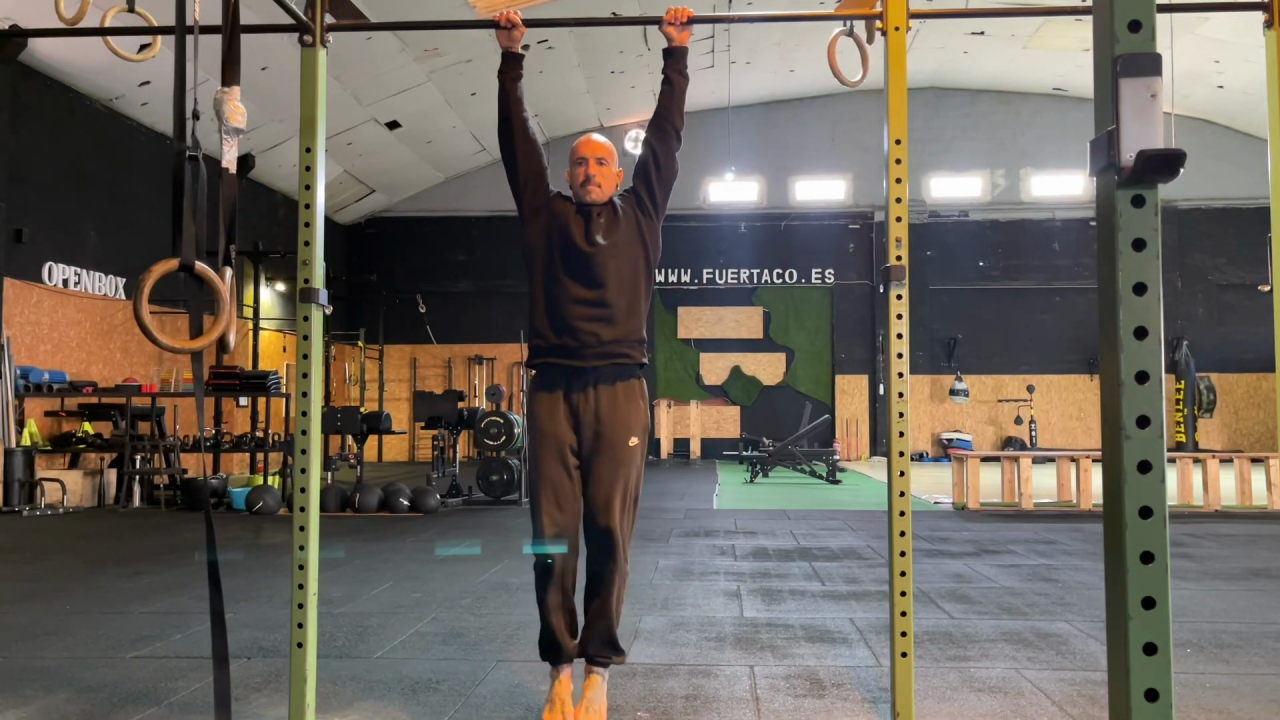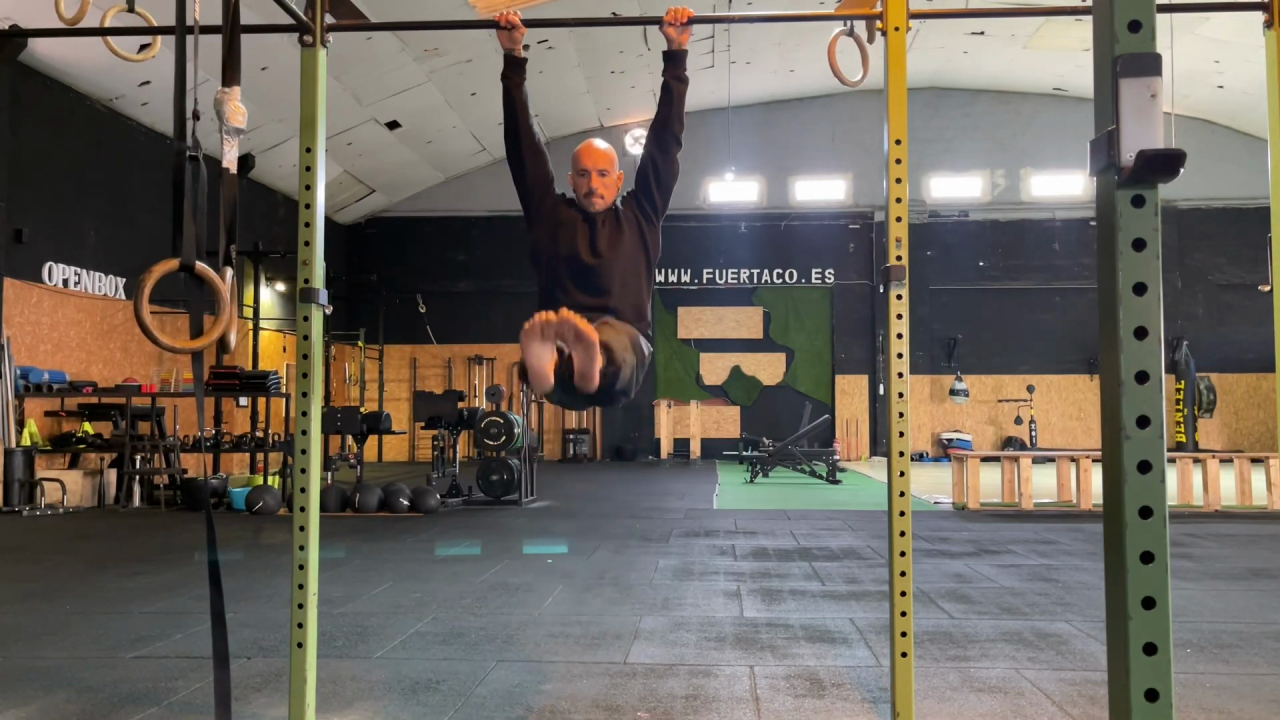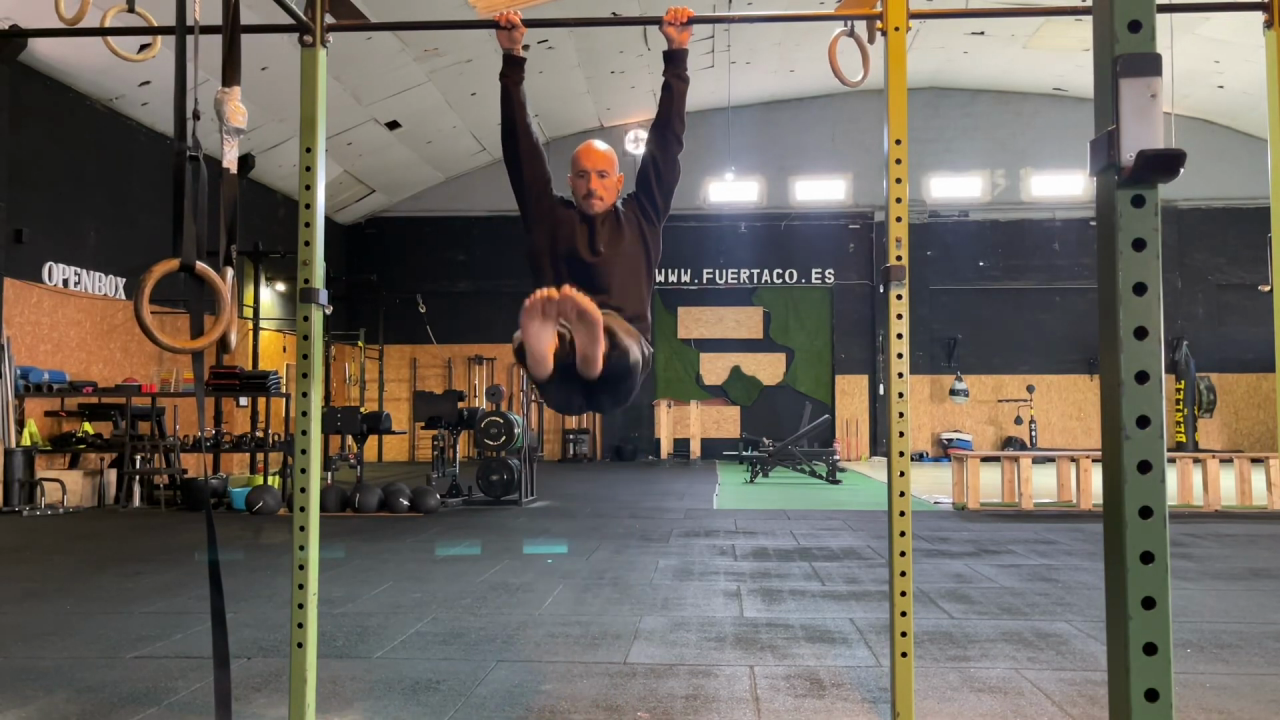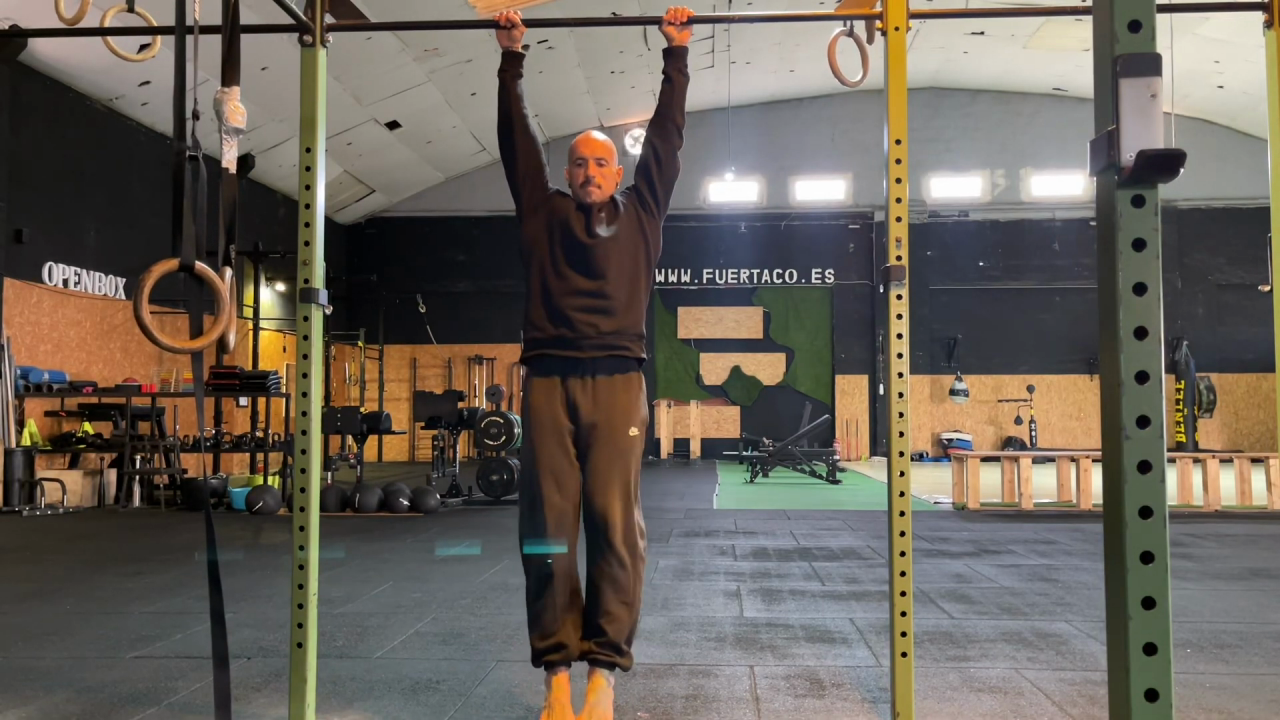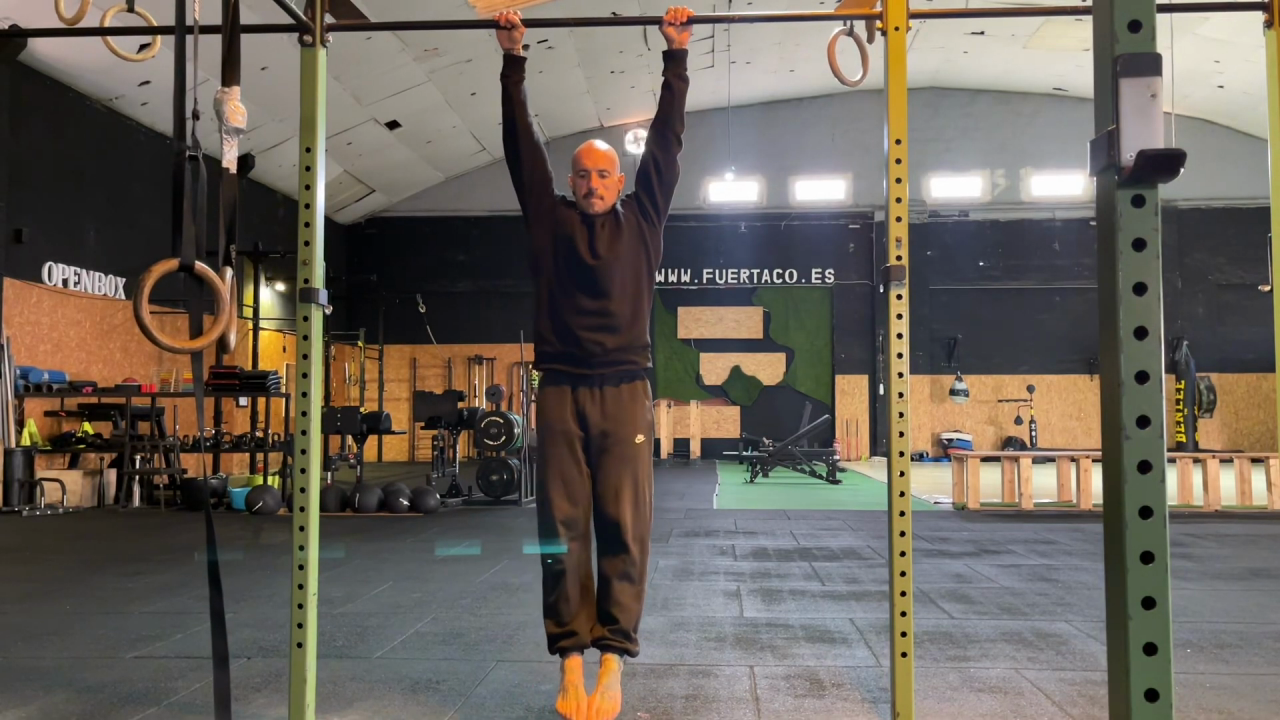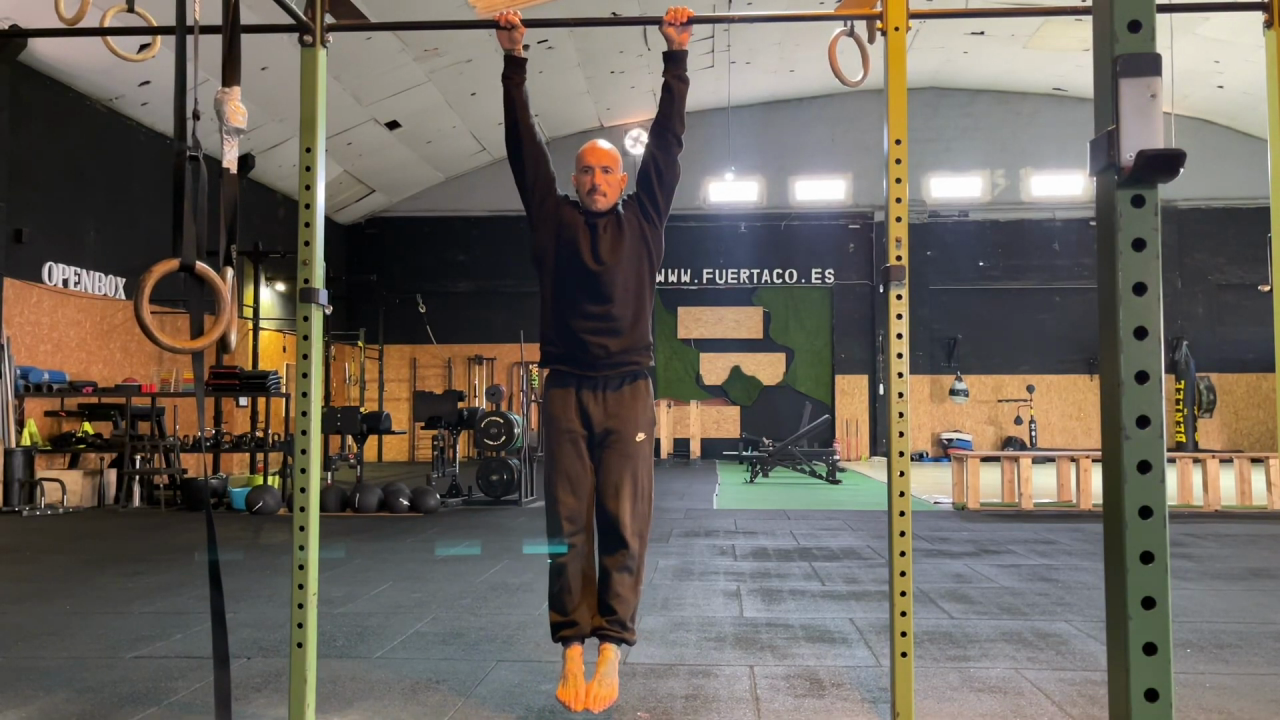
dt=0.5s
person 1, frame 1
left shoulder: (639, 212)
right shoulder: (545, 212)
left elbow: (665, 136)
right elbow: (517, 138)
left hip: (619, 386)
right hip: (554, 385)
left knee: (609, 529)
right knee: (553, 530)
person 1, frame 2
left shoulder: (640, 216)
right shoulder: (550, 215)
left elbow: (666, 142)
right elbow: (521, 143)
left wrist: (676, 54)
right wrist: (513, 58)
left hip: (624, 345)
right hip: (561, 346)
left knee: (609, 340)
right knee: (551, 333)
left ankle: (592, 364)
right ankle: (544, 362)
person 1, frame 3
left shoulder: (641, 214)
right shoulder: (549, 213)
left elbow: (668, 136)
right elbow: (518, 138)
left wrist: (676, 55)
right wrist: (513, 58)
left hip: (620, 339)
left knee: (614, 336)
right knee: (547, 318)
left ankle: (595, 352)
right ankle: (544, 354)
person 1, frame 4
left shoulder: (640, 211)
right shoulder: (544, 211)
left elbow: (666, 136)
right elbow: (515, 137)
right wrist: (511, 57)
left hip: (618, 381)
right hip: (549, 380)
left knee: (616, 521)
right knee: (548, 524)
person 1, frame 5
left shoulder: (641, 218)
right shoulder: (549, 218)
left elbow: (666, 140)
right elbow: (520, 142)
right wrist: (513, 59)
left hip: (625, 390)
right hip: (562, 390)
left knee: (624, 528)
right knee: (563, 529)
left ankle: (612, 661)
right ankle: (571, 661)
person 1, frame 6
left shoulder: (643, 218)
right shoulder: (553, 218)
left elbow: (666, 141)
right elbow: (524, 143)
right wrist: (514, 59)
left hip: (627, 389)
right hip: (566, 390)
left knee: (624, 524)
right knee: (568, 524)
left ankle: (610, 651)
right ankle: (572, 650)
